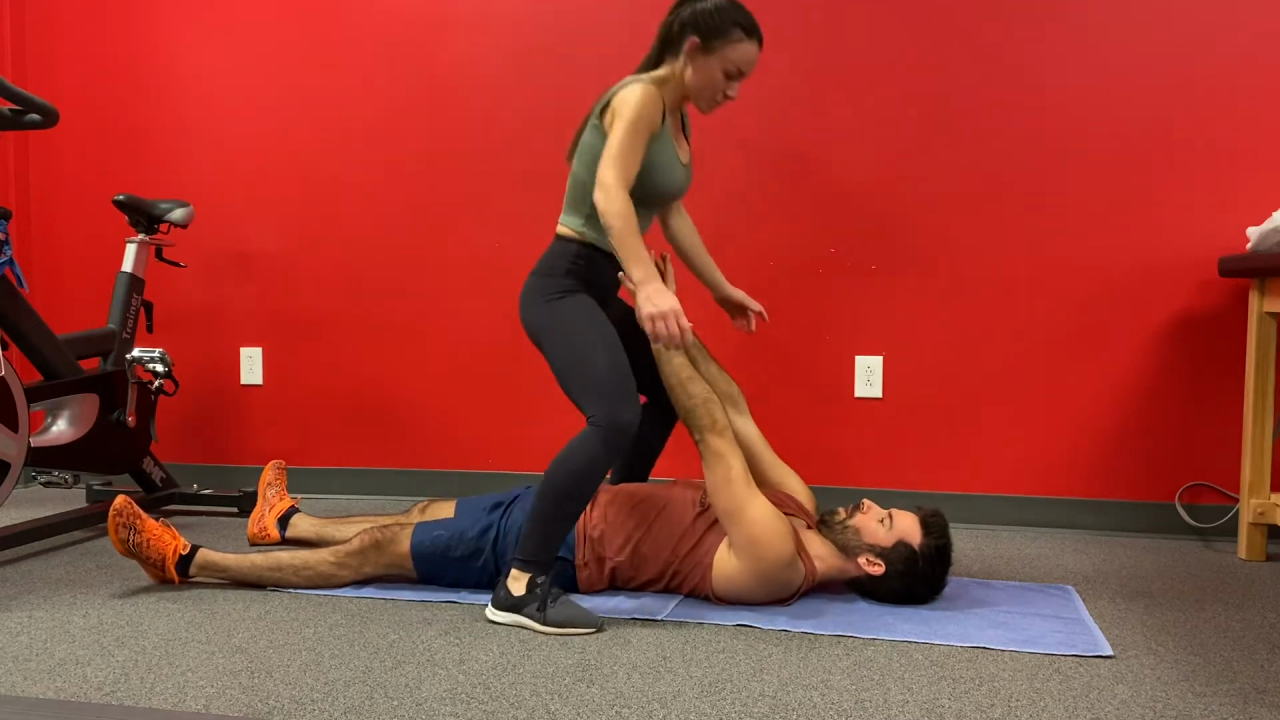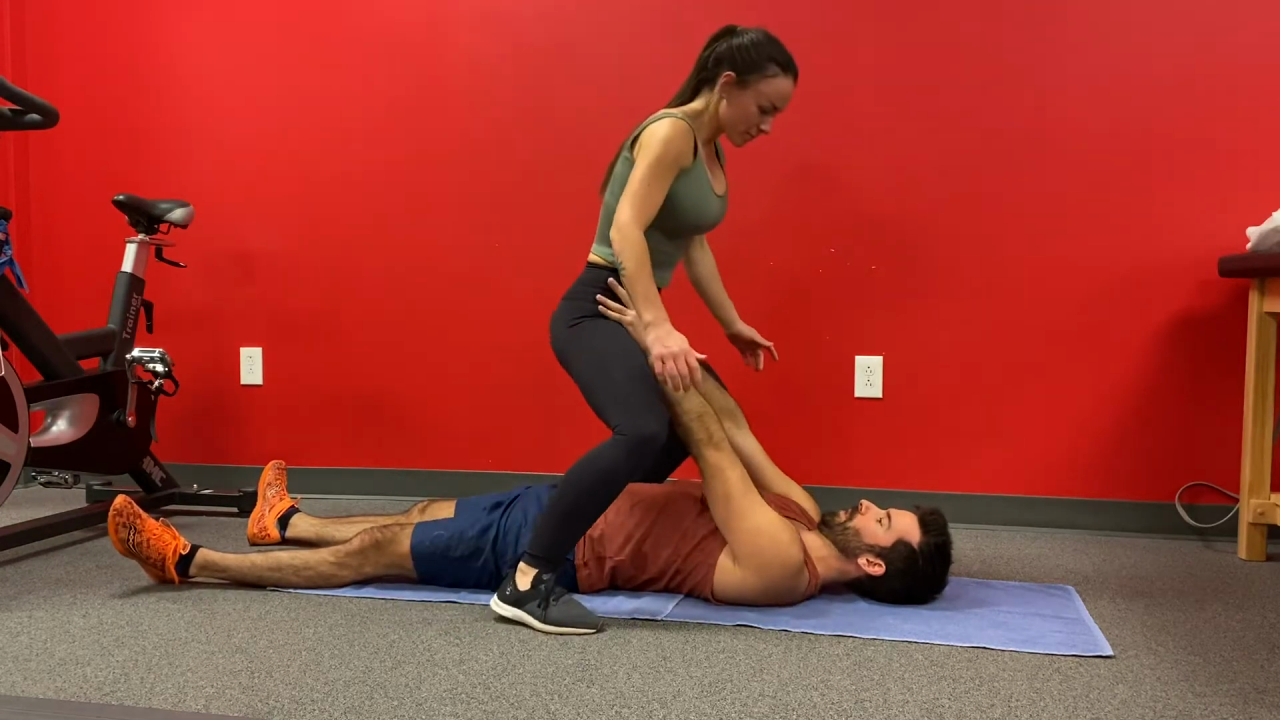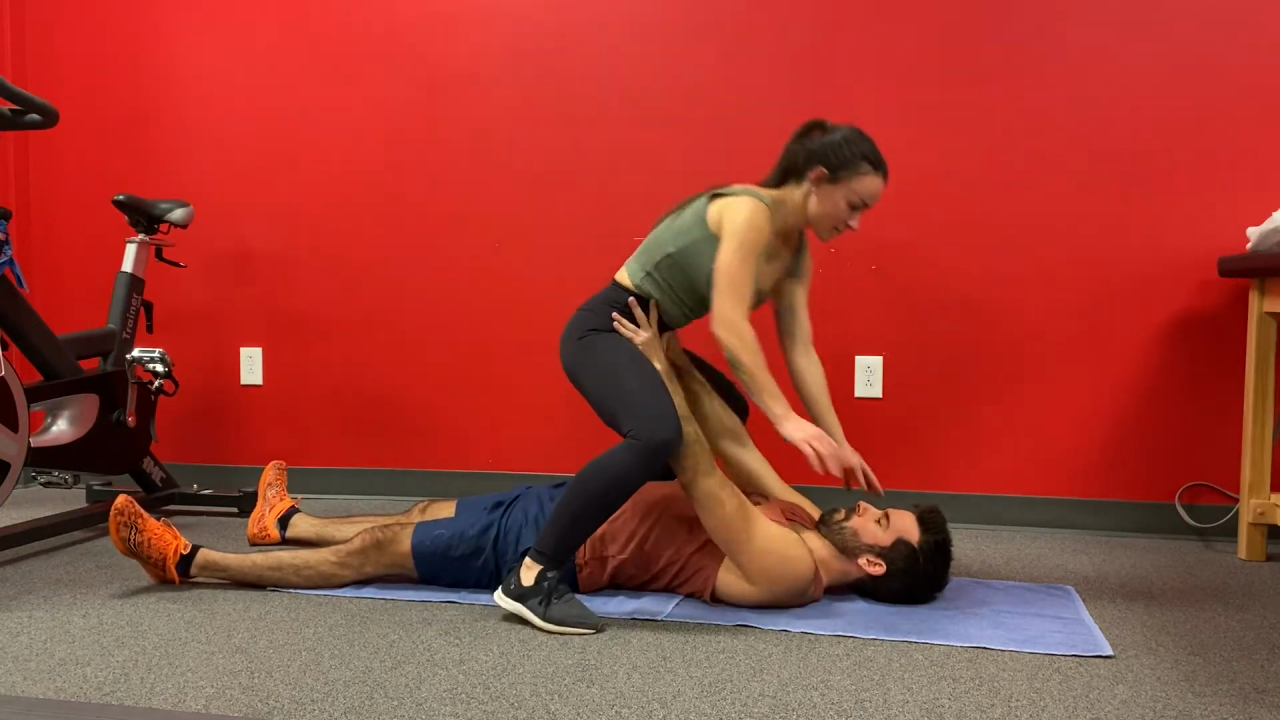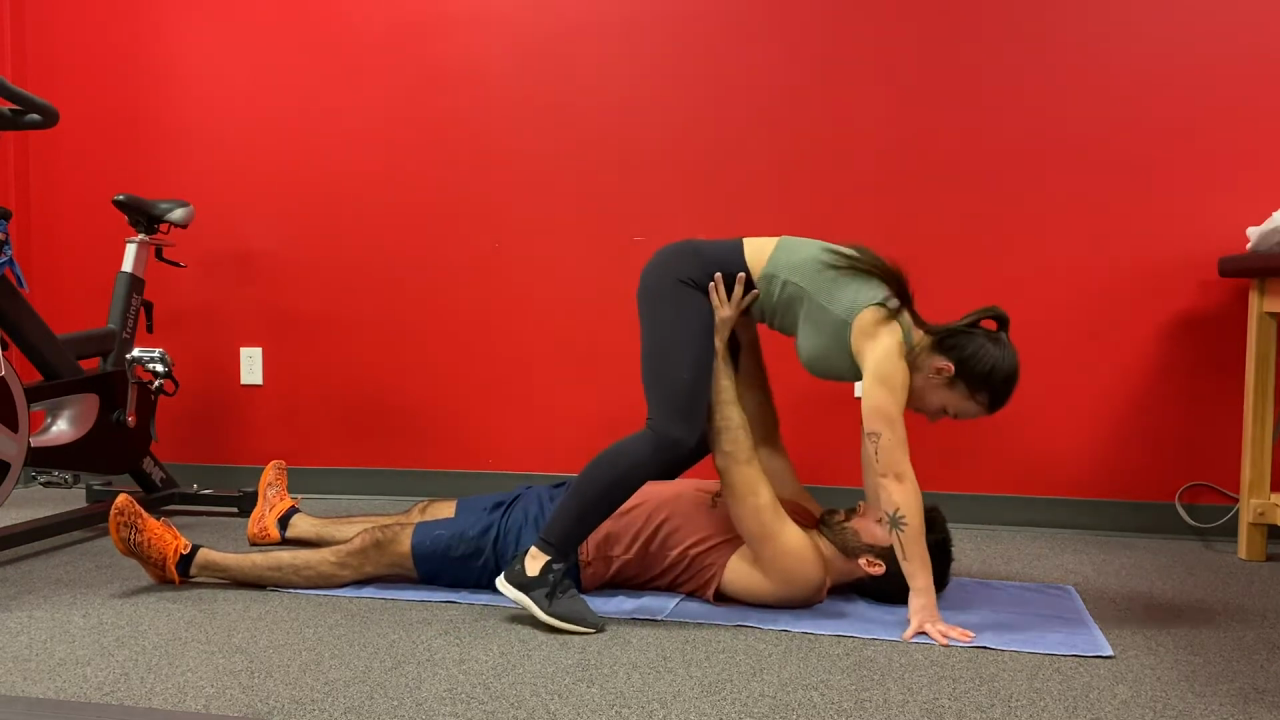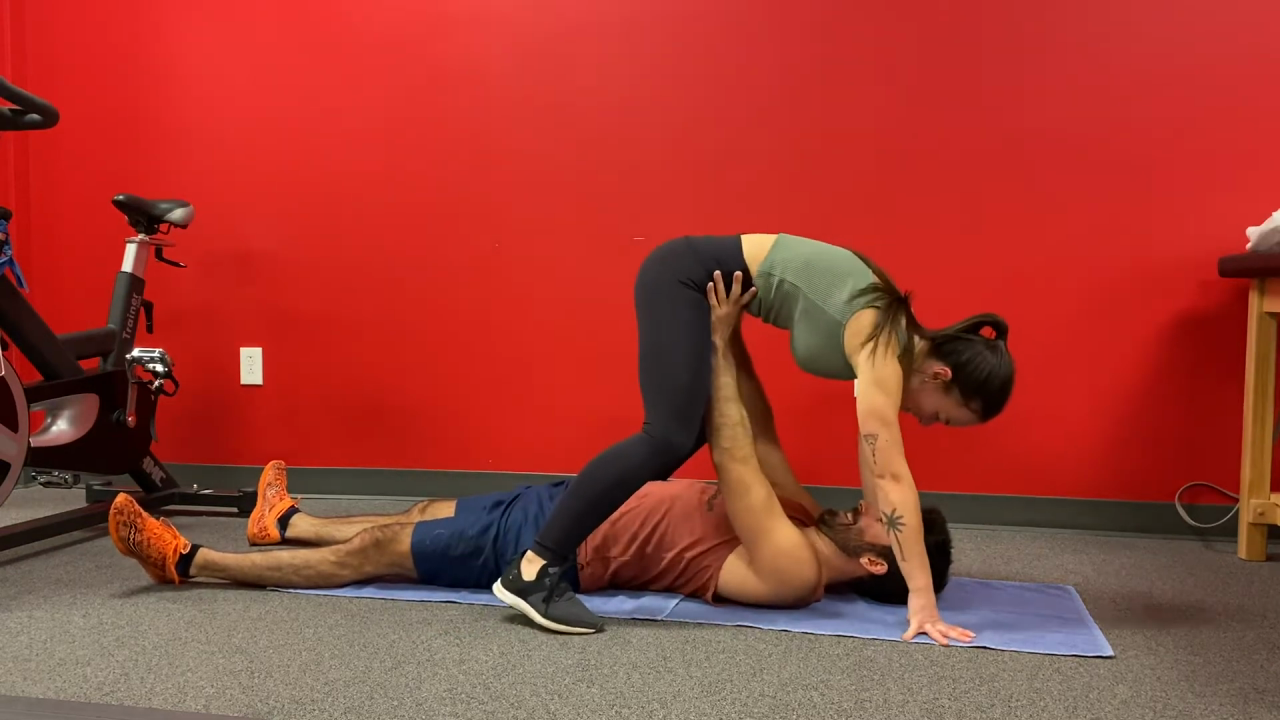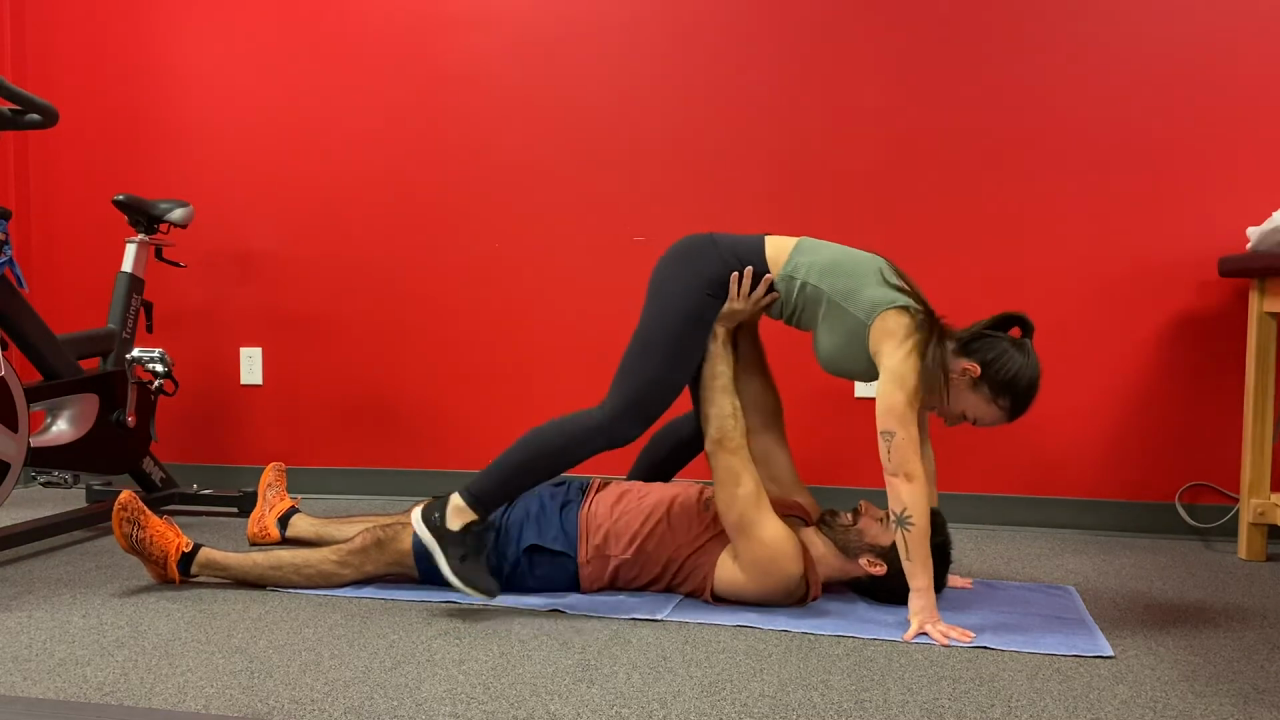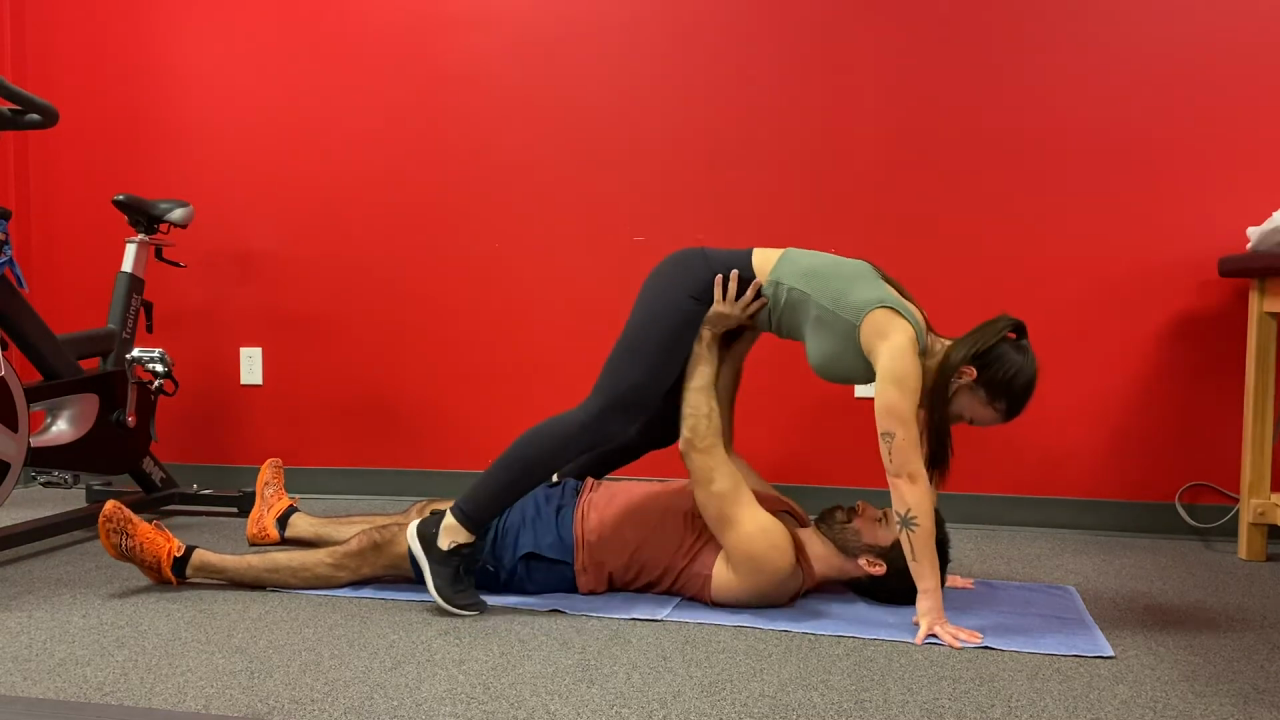
dt=0.5s
person 1, frame 1
left shoulder: (774, 560)
right shoulder: (799, 514)
left elbow: (712, 436)
right elbow: (735, 418)
left hip: (563, 546)
right hip: (576, 505)
left knee: (377, 555)
right knee: (422, 514)
left ankle: (190, 560)
right ankle: (283, 521)
person 1, frame 2
left shoulder: (782, 568)
right shoulder: (803, 517)
left elbow: (712, 449)
right elbow: (732, 431)
left hip: (561, 547)
left knee: (378, 552)
right knee: (421, 517)
left ankle: (189, 561)
right ankle: (284, 522)
person 1, frame 3
left shoulder: (789, 570)
right shoulder: (803, 522)
left elbow: (703, 484)
right elbow: (733, 450)
left wrist: (656, 369)
right wrist: (672, 354)
left hip: (562, 549)
left knee: (378, 553)
right knee: (422, 516)
left ankle: (188, 562)
right ankle: (285, 522)
person 1, frame 4
left shoulder: (799, 573)
right shoulder: (808, 524)
left elbow: (735, 469)
right elbow: (756, 448)
left wrist: (714, 351)
right wrist: (733, 344)
left hip: (563, 547)
left knee: (378, 554)
right knee: (424, 517)
left ankle: (189, 560)
right ankle: (284, 524)
person 1, frame 5
left shoulder: (792, 574)
right shoulder: (804, 522)
left elbow: (733, 460)
right elbow: (751, 447)
left wrist: (717, 342)
right wrist: (732, 336)
left knee: (377, 555)
right knee: (422, 515)
left ankle: (188, 559)
right ankle: (284, 522)
person 1, frame 6
left shoulder: (782, 568)
right shoulder: (801, 523)
left elbow: (728, 454)
right elbow: (763, 437)
left wrist: (717, 334)
right wrist: (742, 330)
left hip: (560, 548)
right hip: (582, 501)
left knee: (379, 552)
right knee: (424, 518)
left ankle: (190, 560)
right ankle: (284, 525)
person 1, frame 7
left shoulder: (774, 565)
right shoulder: (795, 530)
left elbow: (700, 455)
right elbow: (720, 454)
left wrist: (708, 339)
right wrist: (738, 353)
left hip: (560, 549)
right hip: (580, 503)
left knee: (375, 552)
right knee: (420, 516)
left ankle: (183, 561)
right ankle: (283, 522)
person 2, frame 1
left shoulder: (676, 116)
right shoulder: (640, 97)
left elbow: (672, 214)
right elbow: (609, 195)
left wrist: (720, 288)
right wrist: (648, 286)
left hip: (601, 288)
right hip: (564, 285)
left knee: (674, 389)
right knee: (614, 420)
right ankle: (519, 587)
person 2, frame 2
left shoulder: (708, 146)
right shoulder: (671, 132)
left elbow: (692, 243)
right elbow: (626, 230)
left wrist: (732, 324)
right wrist: (657, 327)
left hip: (630, 312)
right hip: (596, 310)
right knee: (643, 432)
right ankle: (527, 582)
person 2, frame 3
left shoulder: (794, 247)
right shoulder: (753, 212)
left elbow: (801, 350)
right elbow: (729, 326)
left wrist: (838, 442)
right wrist: (783, 418)
right hip: (602, 329)
left knee: (726, 413)
right knee: (657, 438)
right ankle: (530, 577)
person 2, frame 4
left shoulder: (902, 337)
right shoulder: (887, 346)
left elbow: (879, 464)
right elbow: (895, 477)
right wrist: (923, 599)
left hip: (715, 288)
right hip: (689, 278)
left knee: (711, 430)
right knee: (673, 435)
left ankle: (611, 525)
right ankle: (537, 567)
person 2, frame 5
left shoulder: (901, 341)
right shoulder: (881, 345)
left elbow: (875, 461)
right elbow: (891, 475)
right wrist: (921, 599)
left hip: (712, 282)
right hip: (686, 274)
left knee: (708, 419)
right knee: (670, 435)
left ankle: (607, 519)
right ankle: (532, 572)
person 2, frame 6
left shoulder: (924, 340)
right shoulder: (906, 345)
left elbow: (918, 460)
right elbow: (903, 475)
left wrist: (923, 567)
right wrist: (921, 601)
left hip: (726, 280)
right hip: (708, 271)
right knee: (622, 417)
right ankle: (455, 517)
person 2, frame 7
left shoulder: (922, 346)
right shoulder: (900, 345)
left elbow: (917, 464)
right elbow: (905, 477)
left wrist: (927, 568)
right wrist: (929, 601)
left hip: (722, 299)
right hip: (702, 286)
left knee: (661, 426)
right knee: (605, 416)
right ankle: (450, 533)
